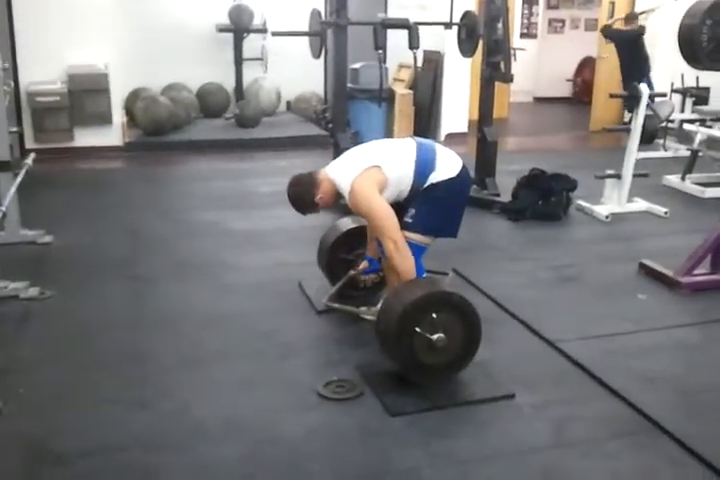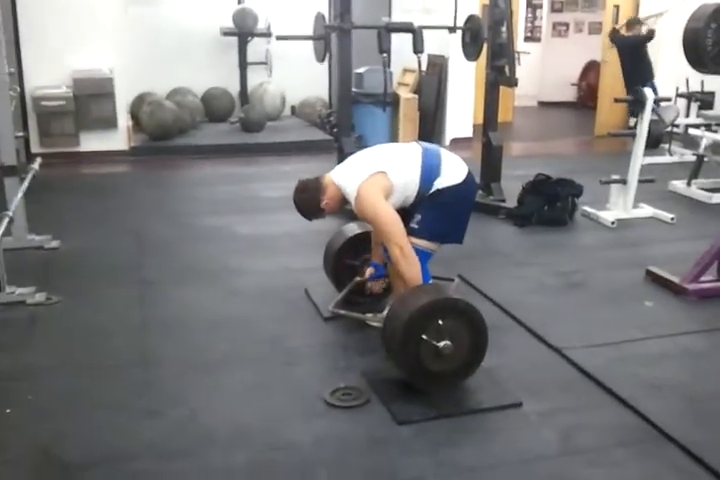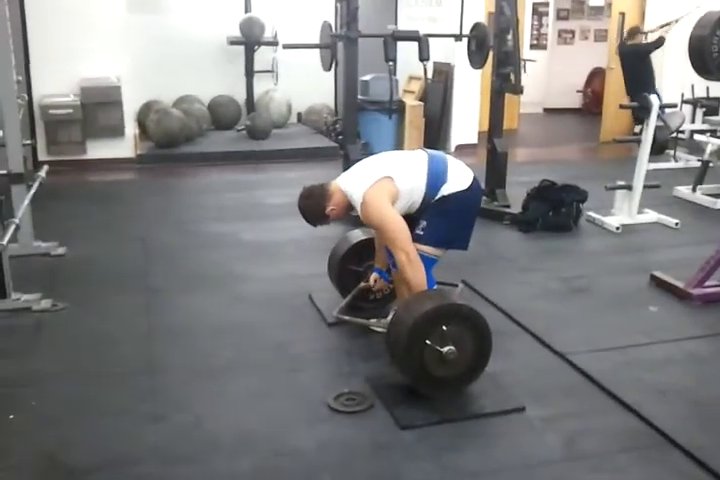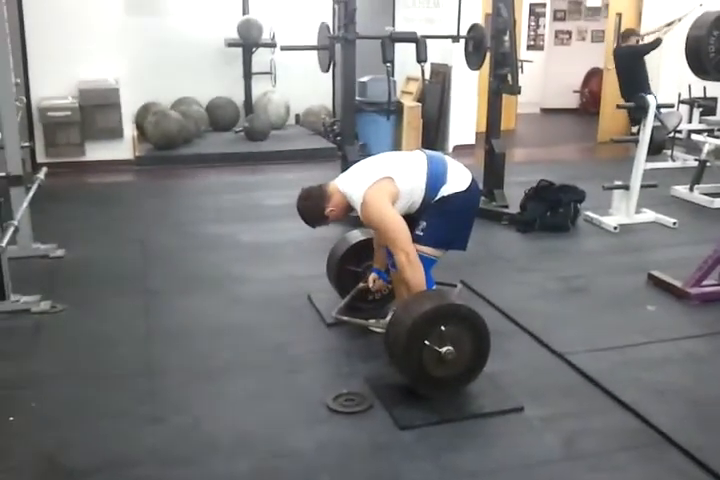
dt=0.1s
person 1, frame 1
left shoulder: (357, 190)
right shoulder: (339, 170)
left elbow: (395, 243)
right elbow: (376, 219)
right wrist: (371, 258)
left hip: (446, 178)
right hip: (430, 167)
left knee: (406, 251)
right knee: (387, 236)
person 1, frame 2
left shoulder: (364, 195)
right shoulder: (346, 175)
left elbow: (401, 249)
right elbow: (381, 223)
right wrist: (377, 264)
left hip: (452, 183)
right hip: (433, 175)
left knee: (412, 256)
right knee: (392, 243)
person 1, frame 3
left shoulder: (370, 201)
right shoulder: (351, 181)
left elbow: (407, 255)
right elbow: (384, 228)
right wrist: (380, 269)
left hip: (457, 190)
right hip: (435, 182)
left knee: (418, 262)
right knee: (396, 249)
person 1, frame 4
left shoulder: (370, 202)
right shoulder: (349, 183)
left elbow: (406, 255)
right elbow: (383, 228)
right wrist: (379, 269)
left hip: (456, 191)
right hip: (434, 182)
left knee: (417, 263)
right knee: (395, 249)
